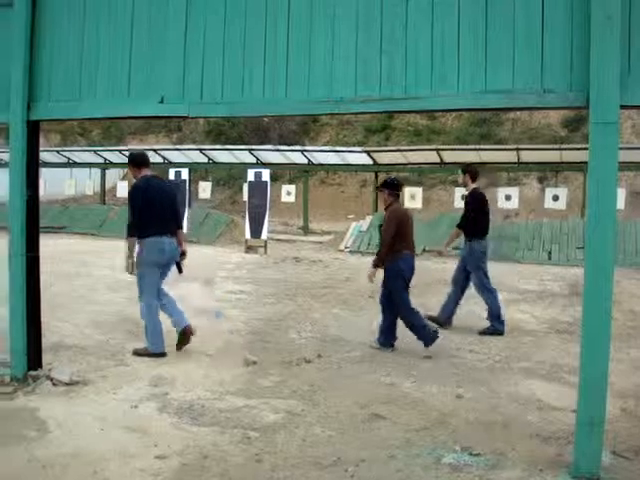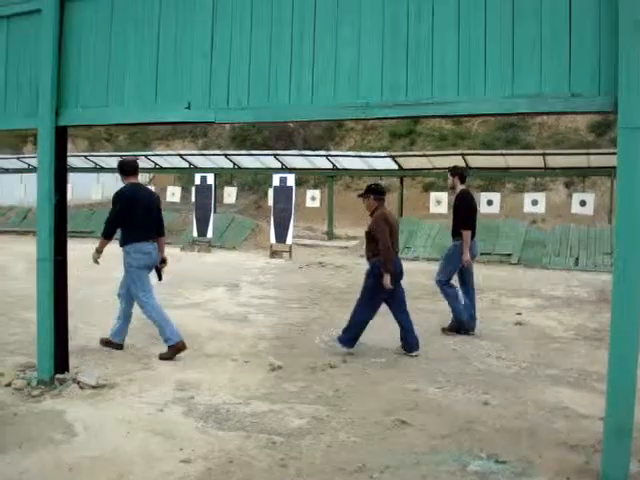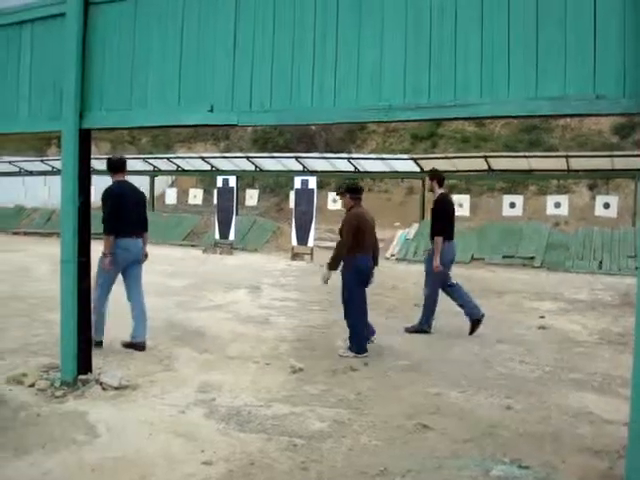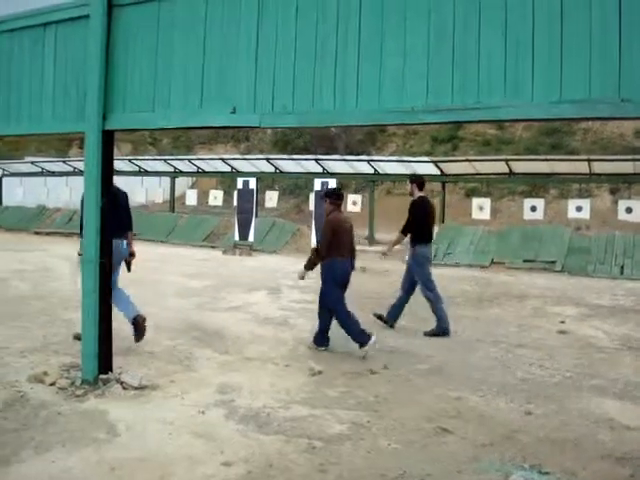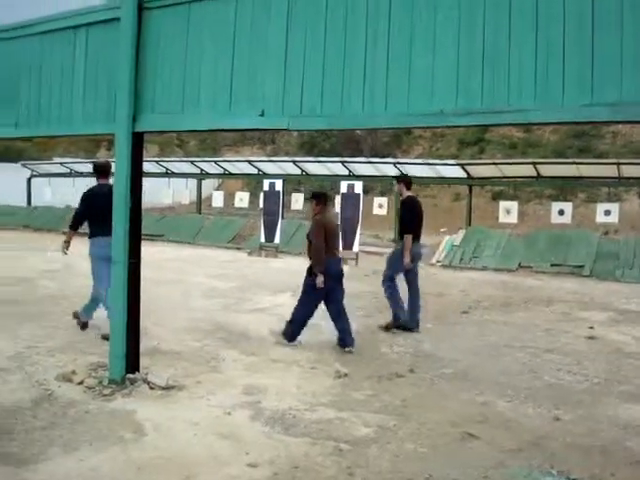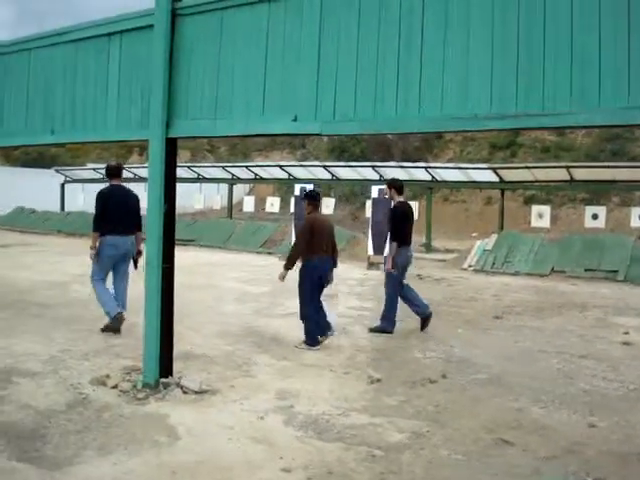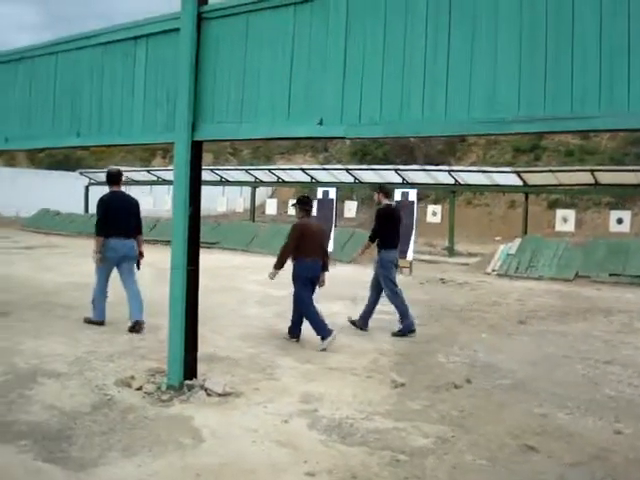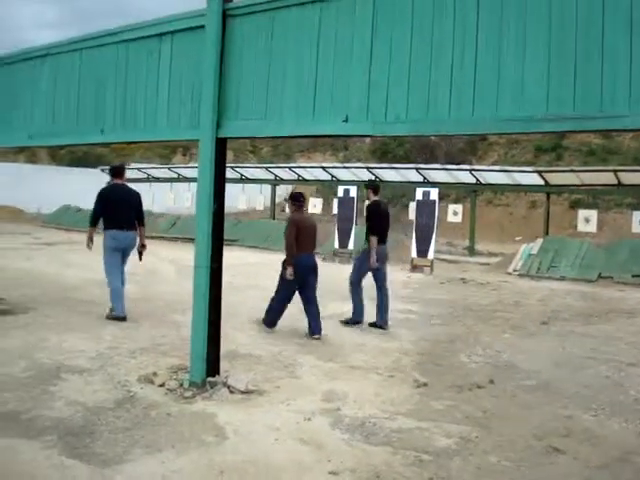
dt=0.4s
person 1, frame 1
left shoulder: (138, 189)
right shoulder: (167, 186)
left elbow: (134, 225)
right elbow: (177, 219)
right wrist: (181, 246)
left hip: (151, 246)
right hip: (170, 245)
left knee: (147, 297)
right knee: (157, 291)
left ankle: (154, 347)
right ankle: (183, 326)
person 1, frame 2
left shoulder: (122, 194)
right shoulder: (152, 195)
left elbow: (111, 225)
right elbow: (160, 228)
left wrist: (99, 250)
right wrist: (161, 254)
left hip: (134, 251)
right hip: (151, 250)
left knee: (146, 300)
right knee: (126, 294)
left ankle: (174, 341)
right ankle: (117, 338)
person 1, frame 3
left shoulder: (111, 192)
right shoulder: (139, 192)
left elbow: (109, 225)
left wrist: (106, 253)
right wrist: (143, 248)
left hip: (121, 245)
right hip: (137, 245)
left knee: (100, 292)
right knee: (135, 294)
left ankle: (96, 336)
right ankle: (138, 339)
person 1, frame 4
right shoulder: (121, 194)
right elbow: (128, 224)
left wrist: (82, 251)
right wrist: (130, 247)
right hip: (118, 245)
right knee: (112, 288)
right ankle: (135, 316)
person 1, frame 5
left shoulder: (91, 194)
left elbow: (78, 219)
left wrist: (67, 240)
left hip: (100, 243)
left knee: (104, 286)
right knee: (100, 282)
right ankle: (84, 316)
person 1, frame 6
left shoulder: (104, 194)
right shoulder: (132, 196)
left elbow: (97, 222)
right elbow: (138, 224)
left wrist: (94, 246)
right wrist: (138, 246)
left hip: (109, 242)
right hip: (128, 242)
left knee: (97, 280)
right knee: (121, 283)
left ankle: (115, 313)
right ankle: (116, 321)
person 1, frame 7
left shoulder: (105, 200)
right shoulder: (132, 201)
left elbow: (100, 228)
right elbow: (138, 228)
left wrist: (98, 251)
right wrist: (139, 248)
left hip: (111, 245)
right hip: (129, 245)
left knee: (101, 282)
right knee: (131, 284)
left ankle: (98, 317)
right ankle: (137, 320)
person 1, frame 8
left shoulder: (105, 192)
right shoulder: (134, 193)
left elbow: (96, 216)
right elbow: (140, 219)
left wrist: (90, 236)
right wrist: (142, 240)
left hip: (112, 235)
right hip: (130, 236)
left knee: (113, 274)
right knee: (119, 272)
left ankle: (120, 312)
right ankle: (117, 305)
person 2, frame 1
left shoulder: (393, 213)
right shoulder: (402, 211)
left elbow: (386, 242)
left wrist: (375, 266)
left hip: (396, 263)
right hip: (405, 260)
left knee: (401, 305)
right knee: (390, 303)
left ankle: (429, 336)
right ankle: (385, 341)
person 2, frame 2
left shoulder: (379, 217)
right shoulder: (388, 215)
left elbow: (385, 246)
left wrist: (386, 273)
left hip: (381, 267)
right hip: (394, 265)
left knee: (364, 307)
right knee: (398, 307)
left ankle: (346, 341)
right ankle: (411, 346)
person 2, frame 3
left shoulder: (353, 216)
right shoulder: (366, 215)
left elbow: (343, 245)
right elbow: (374, 243)
left wrist: (330, 268)
right wrist: (372, 265)
left hip: (354, 264)
right hip: (365, 262)
left knee: (354, 305)
right knee: (353, 303)
left ankle: (357, 348)
right ankle: (367, 332)
person 2, frame 4
left shoulder: (330, 220)
right shoulder: (346, 221)
left elbow: (320, 248)
right elbow: (352, 248)
left wrist: (306, 268)
right wrist: (349, 269)
left hip: (332, 267)
right hip: (344, 265)
left knee: (339, 308)
right knee: (326, 305)
left ankle: (364, 339)
right ankle: (320, 341)
person 2, frame 5
left shoulder: (318, 221)
right shoulder: (331, 221)
left elbow: (318, 248)
left wrist: (319, 273)
left hip: (323, 268)
right hip: (336, 265)
left knee: (305, 305)
right knee: (337, 306)
left ankle: (289, 336)
right ankle: (347, 342)
person 2, frame 6
left shoulder: (309, 221)
right shoulder: (327, 222)
left elbow: (298, 247)
right elbow: (333, 247)
left wrist: (286, 268)
right wrist: (331, 269)
left hip: (311, 265)
right hip: (325, 264)
left knee: (308, 304)
right knee: (313, 300)
left ankle: (311, 342)
right ankle: (325, 329)
person 2, frame 7
left shoulder: (299, 225)
right shoulder: (319, 227)
left elbow: (287, 249)
right elbow: (325, 251)
left wrist: (276, 268)
right wrist: (322, 272)
left hip: (302, 267)
right hip: (316, 267)
left knee: (304, 304)
right knee: (301, 301)
left ankle: (326, 334)
right ankle: (294, 333)
person 2, frame 8
left shoulder: (293, 219)
right shoulder: (311, 220)
left elbow: (290, 244)
left wrist: (289, 265)
left hip: (297, 261)
right hip: (311, 261)
left knee: (282, 295)
right knee: (310, 297)
left ankle: (269, 322)
right ankle: (315, 331)
person 3, frame 1
left shoulder: (473, 197)
right shoulder: (477, 195)
left elbow: (463, 224)
left wrist: (446, 245)
left hip: (475, 246)
right hip: (472, 244)
left knee: (483, 285)
right knee: (459, 282)
left ankle: (497, 325)
right ankle: (444, 317)
person 3, frame 2
left shoulder: (461, 197)
right shoulder: (467, 196)
left elbow: (465, 226)
left wrist: (466, 251)
left hip: (461, 245)
right hip: (466, 246)
left knee: (442, 280)
right knee: (467, 285)
left ankle: (460, 318)
right ankle: (467, 324)
person 3, frame 3
left shoulder: (440, 202)
right shoulder: (446, 199)
left elbow: (438, 232)
left wrist: (435, 257)
left hip: (441, 248)
right hip: (449, 247)
left knee: (430, 286)
right knee: (447, 284)
left ankle: (424, 325)
right ankle: (474, 313)
person 3, frame 4
left shoulder: (416, 204)
right shoulder: (428, 203)
left elbow: (407, 229)
left wrist: (390, 246)
left hip: (419, 250)
right hip: (425, 248)
left knee: (428, 289)
right knee: (407, 286)
left ankle: (442, 327)
right ankle: (390, 318)
person 3, frame 5
left shoulder: (406, 202)
right shoulder: (416, 202)
left elbow: (408, 230)
left wrist: (406, 254)
left hip: (405, 248)
right hip: (416, 248)
left knee: (388, 281)
right knee: (412, 286)
left ankle: (400, 316)
right ankle: (412, 322)
person 3, frame 6
left shoulder: (396, 209)
right shoulder: (407, 207)
left elbow: (394, 236)
left wrist: (389, 259)
left hip: (398, 252)
right hip: (406, 251)
left knee: (391, 289)
right knee: (400, 286)
left ankle: (387, 324)
right ankle: (423, 311)
person 3, frame 7
left shoulder: (383, 212)
right shoulder: (396, 211)
left elbow: (374, 235)
left wrist: (360, 253)
left hip: (385, 255)
right hip: (393, 253)
left knee: (392, 290)
right knee: (375, 287)
left ankle: (408, 325)
right ankle: (362, 321)
person 3, frame 8
left shoulder: (371, 207)
right shoulder: (384, 207)
left elbow: (373, 232)
left wrist: (372, 254)
left hip: (372, 249)
right hip: (383, 249)
left knee: (355, 280)
right knee: (381, 285)
left ankle: (357, 316)
right ankle: (382, 321)
